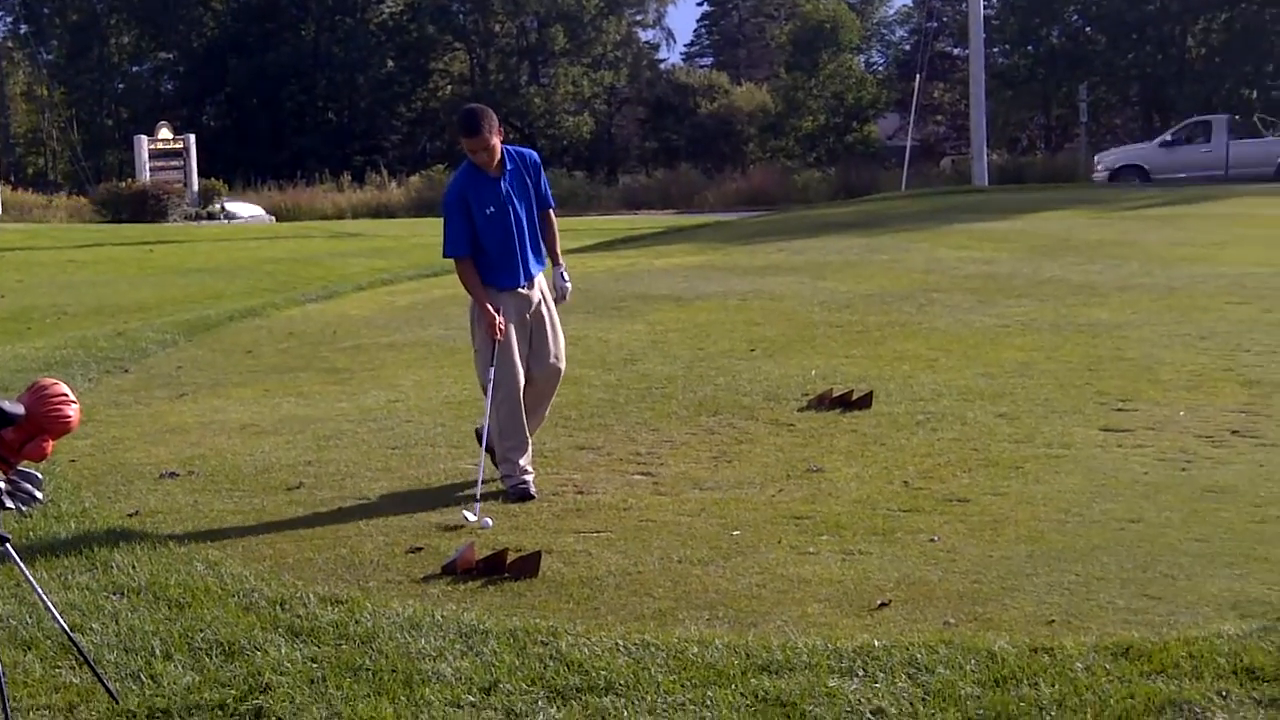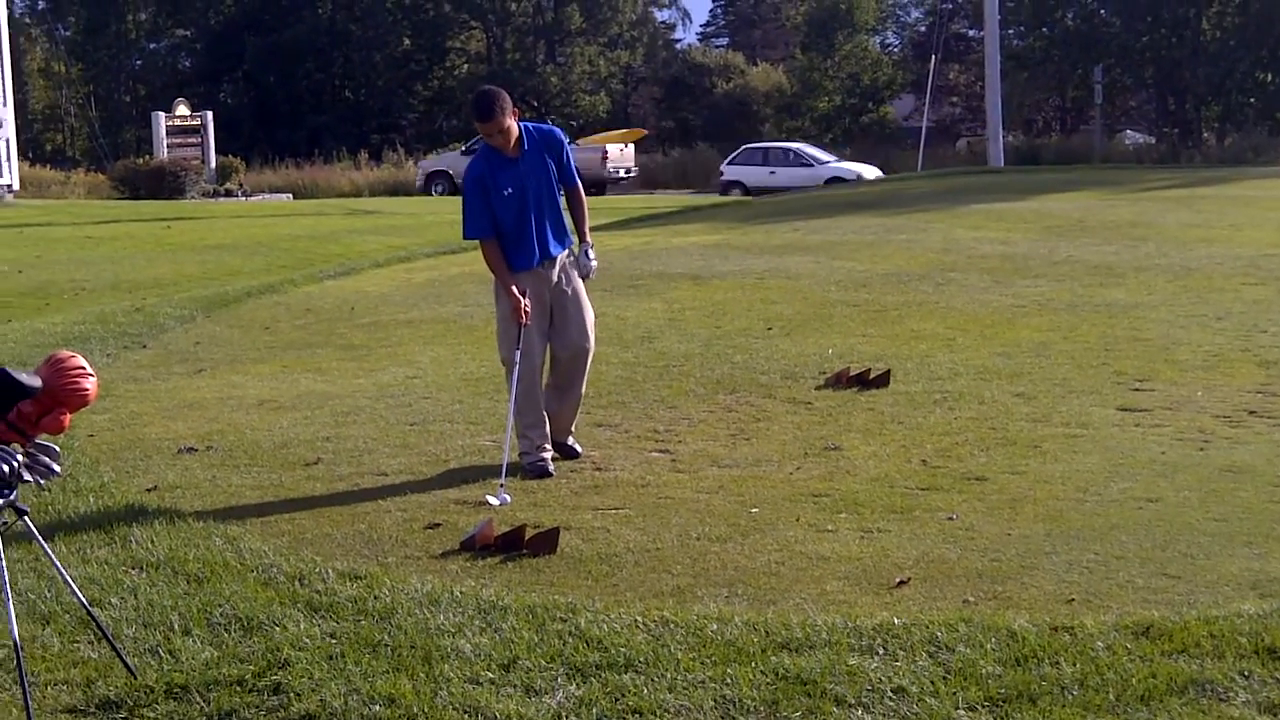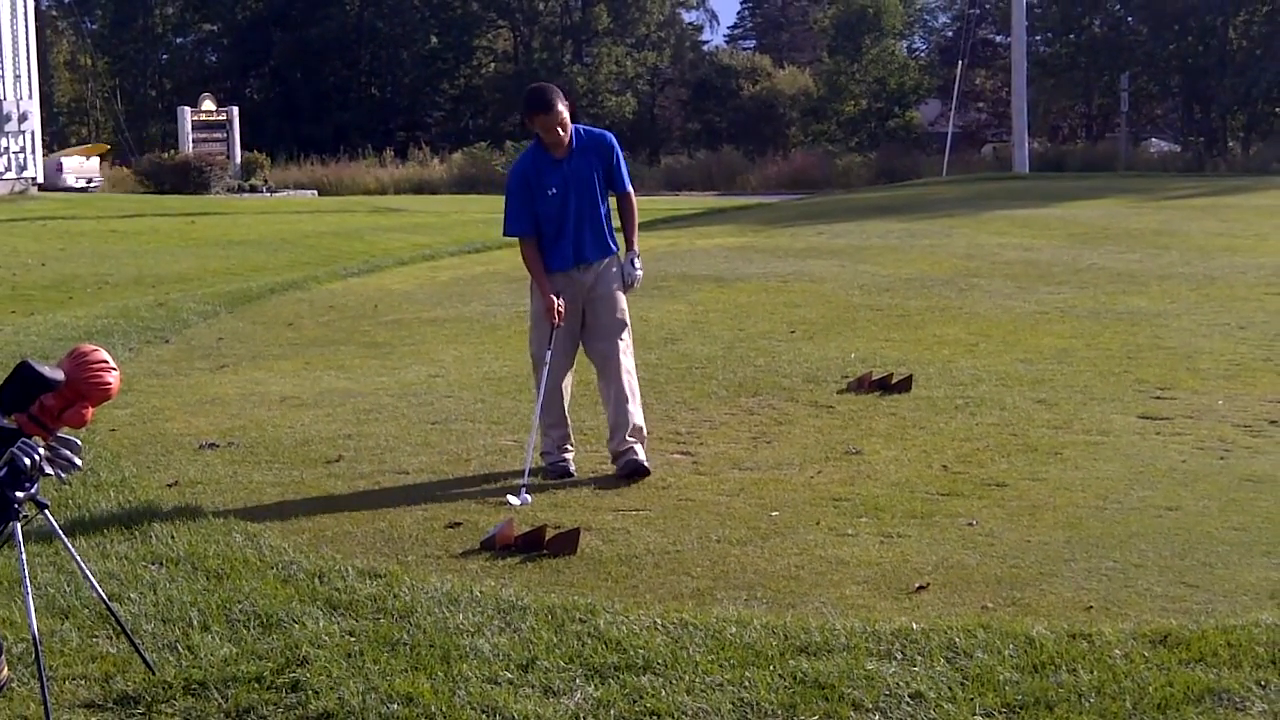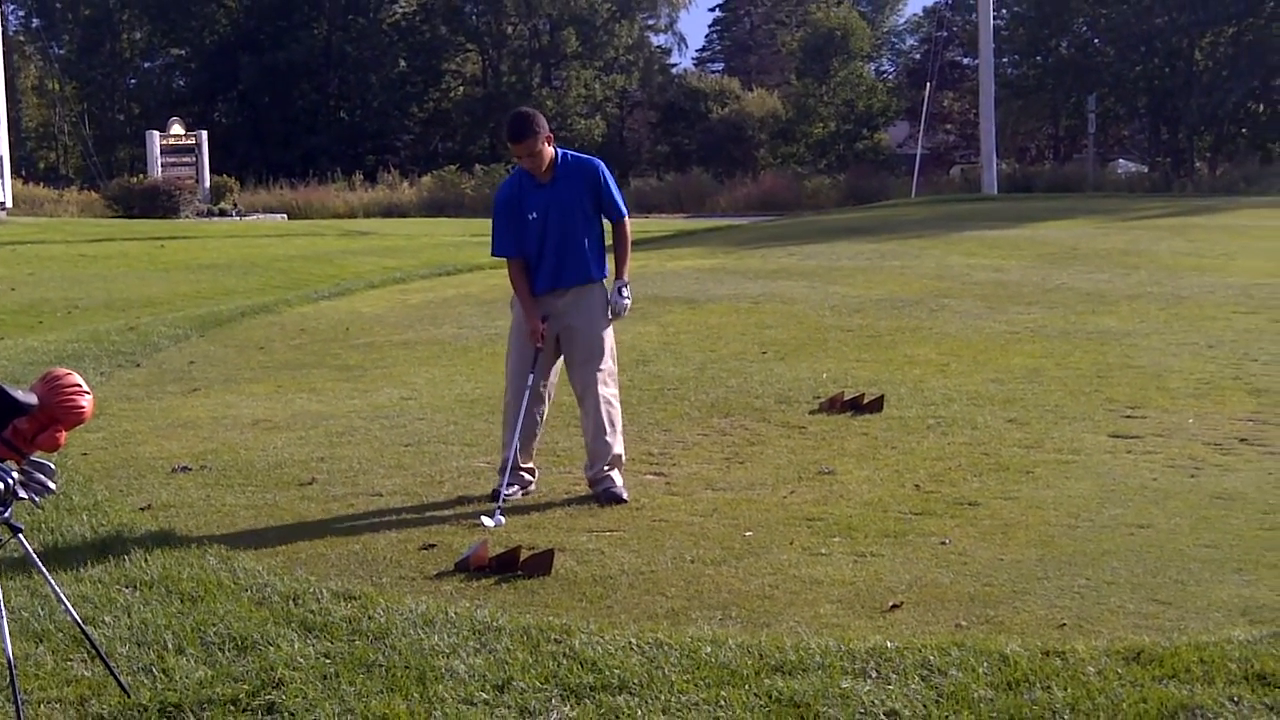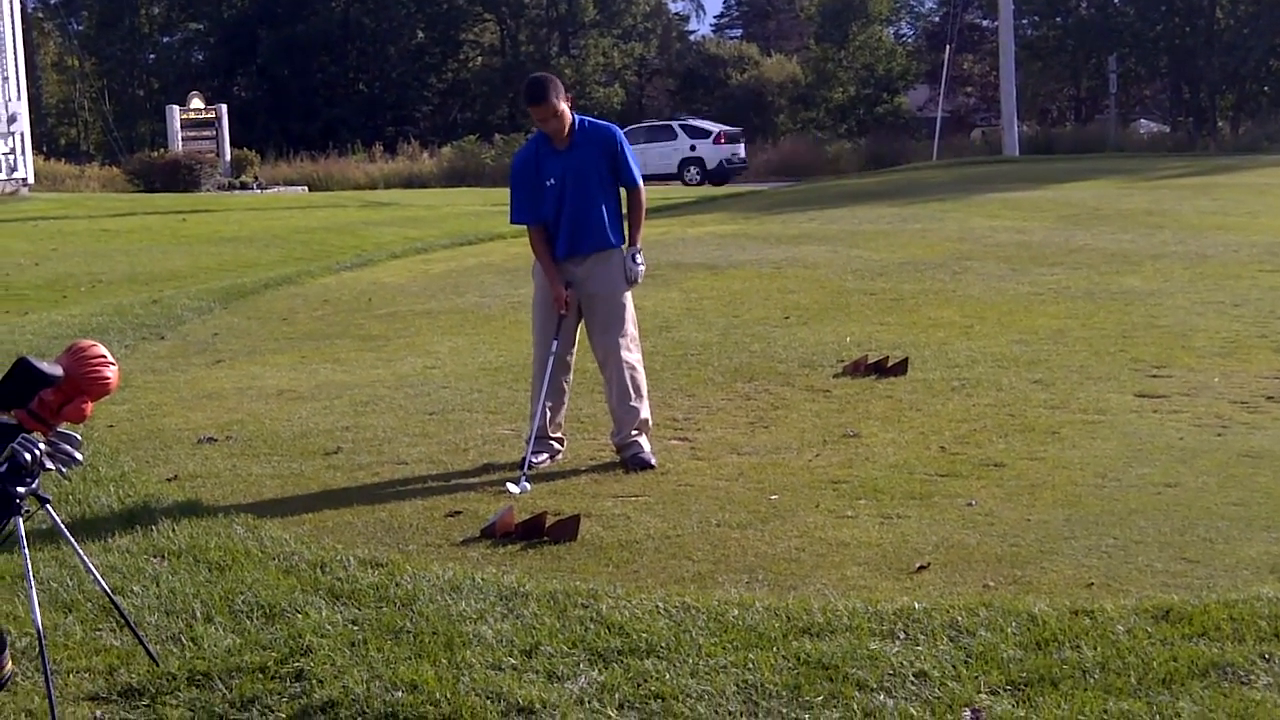
dt=1s
person 1, frame 1
left shoulder: (528, 162)
right shoulder: (460, 190)
right elbow: (461, 258)
left wrist: (558, 266)
right wrist: (484, 306)
left hip: (536, 283)
right hip: (496, 295)
left knee: (550, 367)
right knee: (506, 384)
left ankle: (500, 437)
right ankle: (516, 472)
person 1, frame 2
left shoulder: (551, 140)
right shoulder: (478, 172)
left elbow: (573, 191)
right elbow: (486, 239)
left wrist: (586, 244)
right wrist: (510, 289)
left hip: (562, 261)
right hip: (519, 274)
left knee: (579, 345)
right knee: (525, 362)
left ankle: (560, 429)
right ankle: (535, 447)
person 1, frame 3
left shoulder: (602, 144)
right shoulder: (524, 171)
left elbow: (625, 196)
right elbow: (526, 239)
left wrist: (632, 252)
right wrist: (545, 290)
left hip: (603, 267)
right hip: (554, 276)
left knee: (616, 356)
right knee: (552, 366)
left ankle: (628, 448)
right ankle: (557, 451)
person 1, frame 4
left shoulder: (591, 172)
right shoulder: (509, 193)
left elbow: (620, 223)
right elbow: (514, 259)
left wrist: (621, 281)
right wrist: (531, 313)
left hip: (586, 293)
right hip: (533, 299)
left knee: (597, 386)
right knee: (522, 388)
left ankle: (605, 473)
right ankle: (517, 472)
person 1, frame 5
left shoulder: (607, 138)
right shoulder: (526, 160)
left elbow: (635, 190)
right elbow: (534, 227)
left wrist: (635, 248)
right wrist: (554, 279)
left hip: (605, 259)
right hip: (554, 266)
left knee: (620, 352)
right knee: (549, 355)
left ankle: (633, 438)
right ankle: (546, 439)
